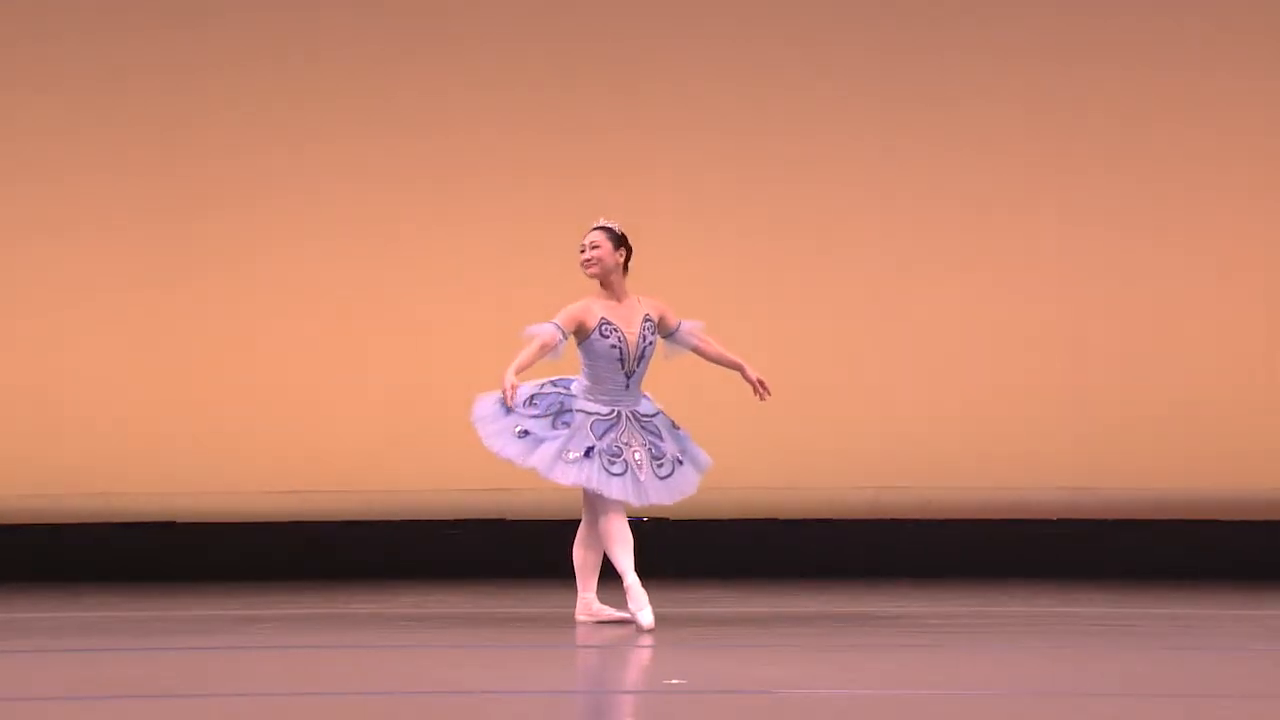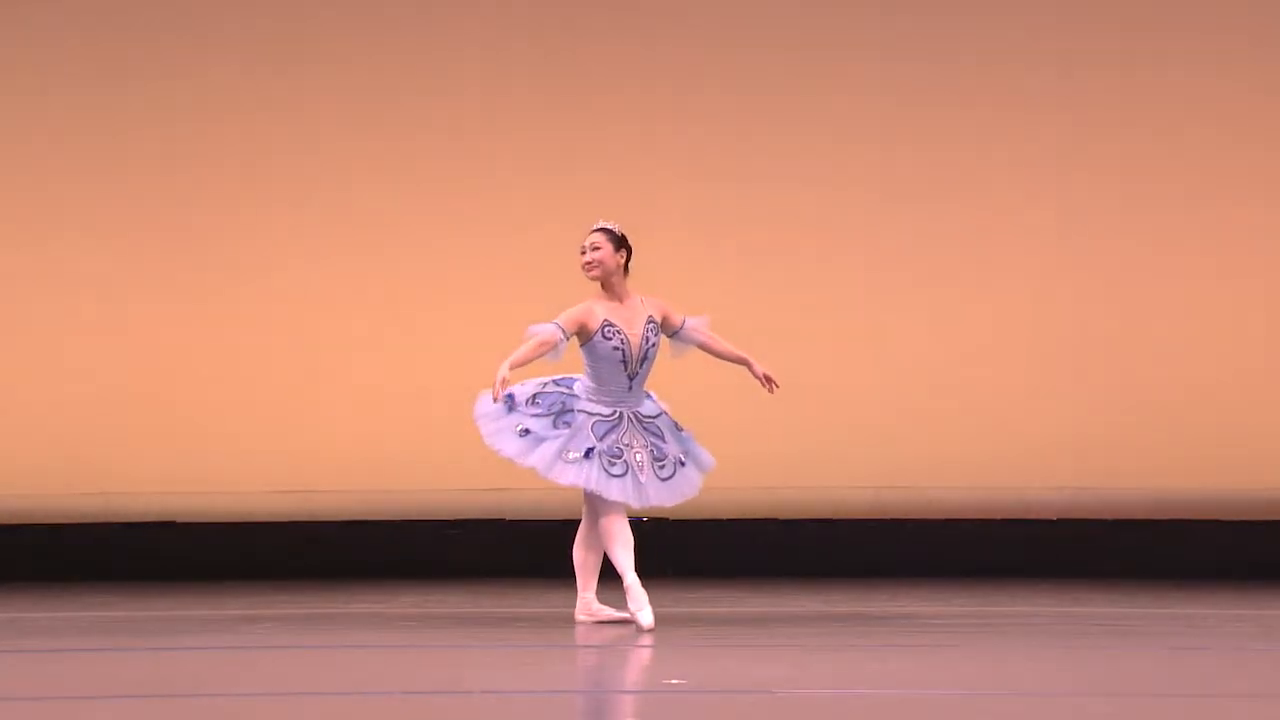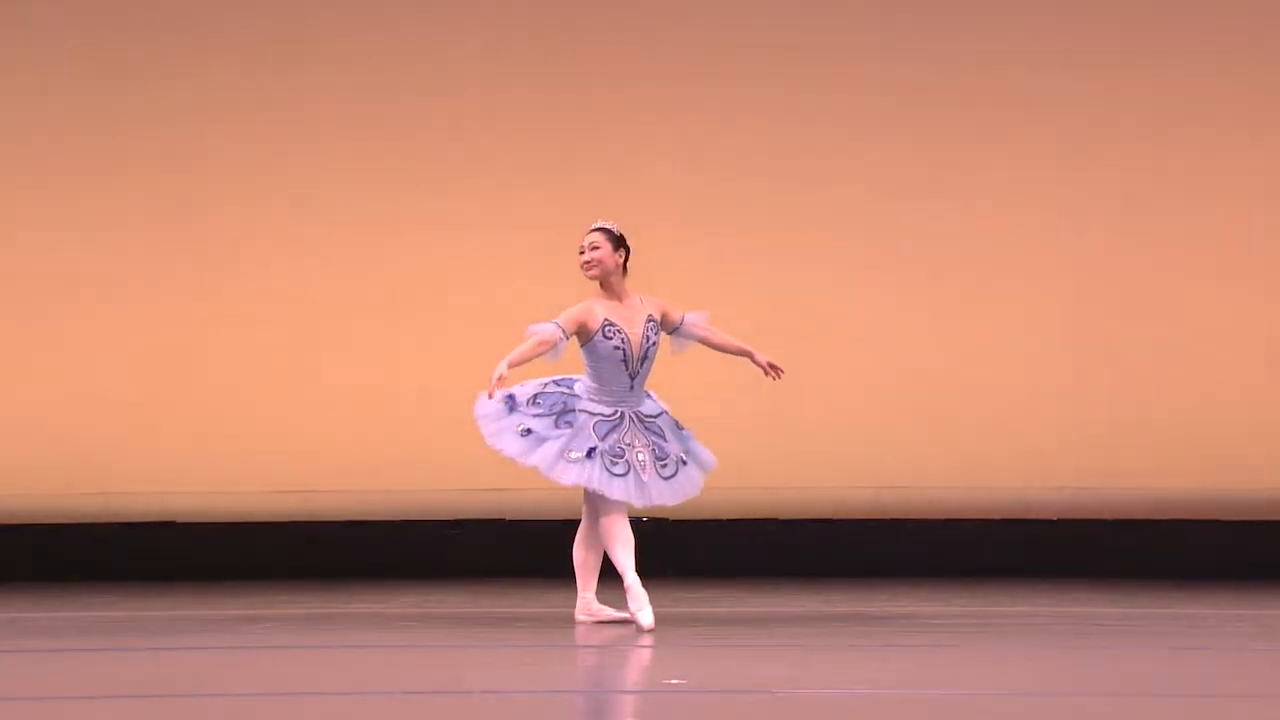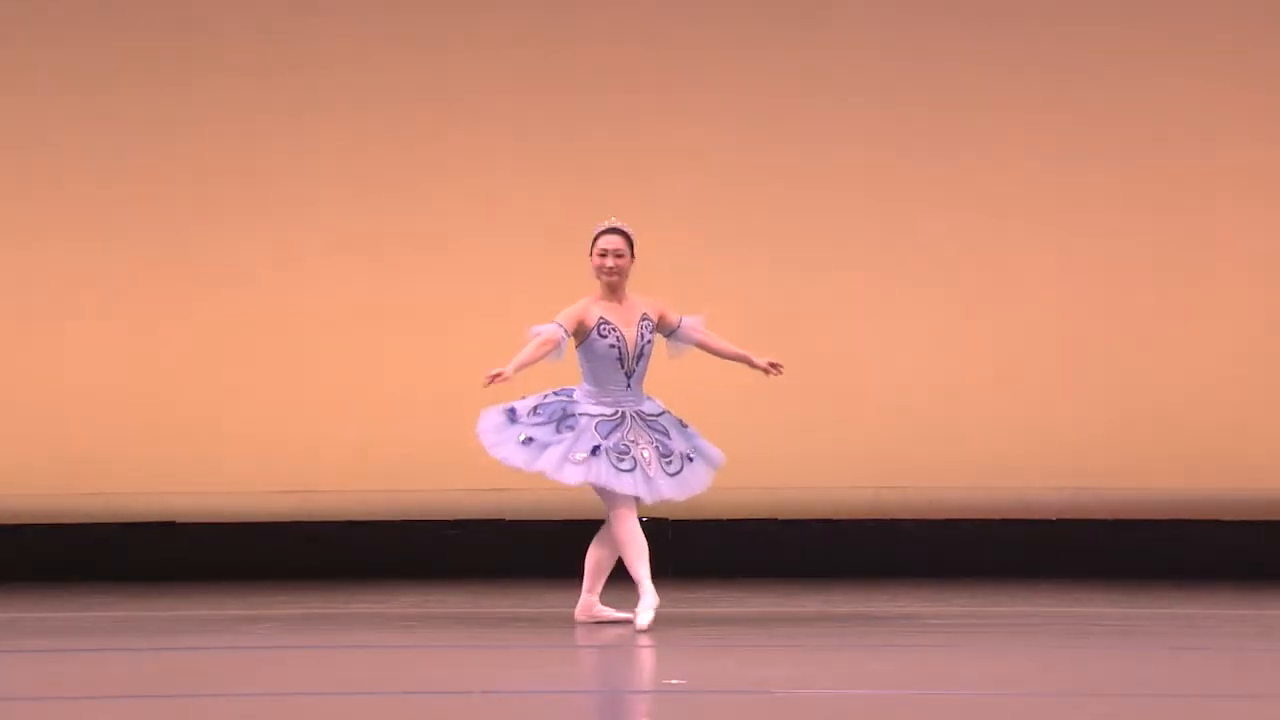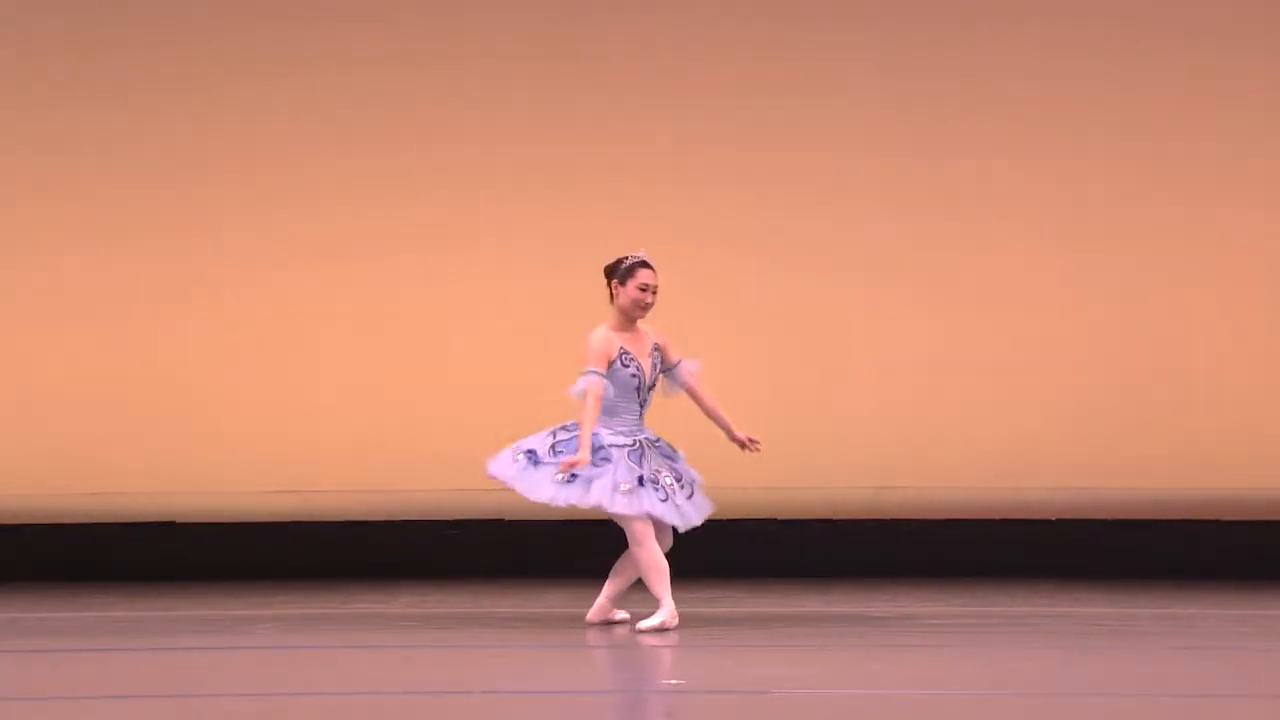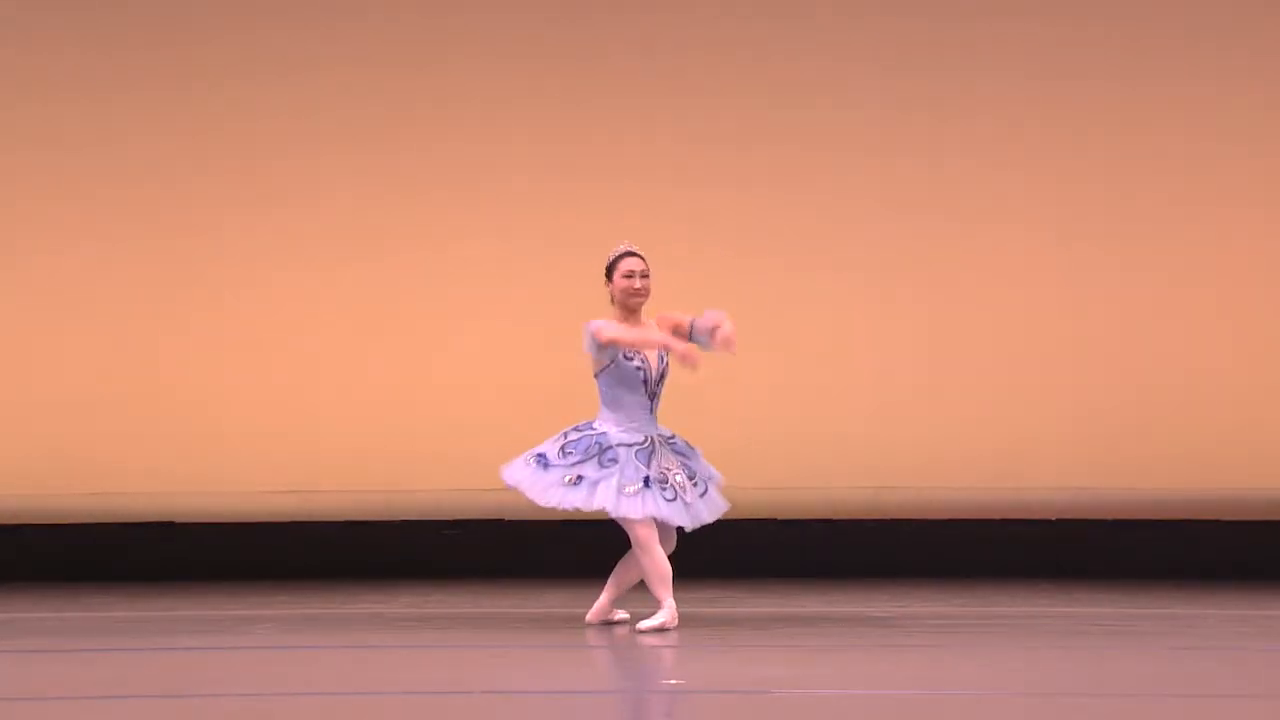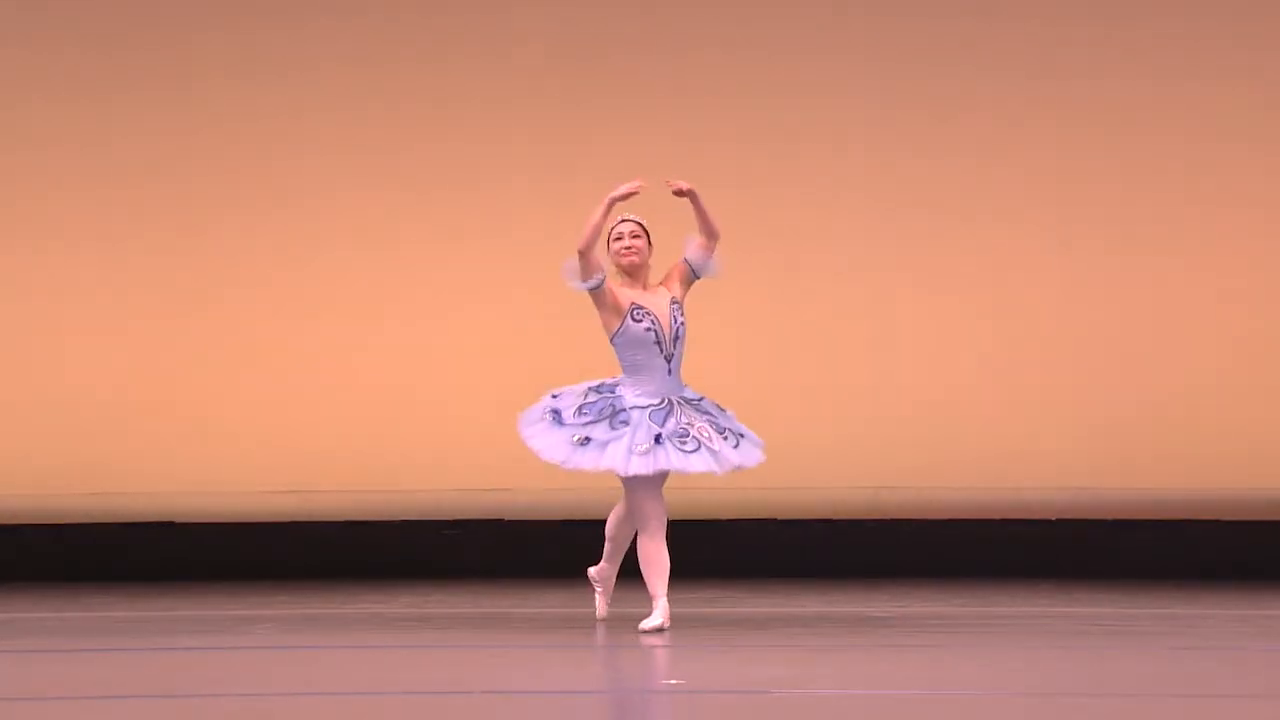
dt=0.4s
person 1, frame 1
left shoulder: (652, 309)
right shoulder: (583, 311)
left elbow: (695, 340)
right elbow: (543, 341)
left wrist: (742, 367)
right wrist: (512, 372)
left hip: (631, 419)
right hip: (590, 417)
left knee: (598, 510)
right knee: (609, 507)
left ankle: (588, 601)
person 1, frame 2
left shoulder: (655, 309)
right shoulder: (586, 313)
left elbow: (700, 336)
right elbow: (544, 339)
left wrist: (749, 362)
right wrist: (507, 366)
left hip: (634, 420)
right hip: (592, 419)
left knee: (599, 511)
right knee: (609, 507)
left ankle: (587, 601)
person 1, frame 3
left shoulder: (653, 307)
right shoulder: (586, 313)
left elbow: (700, 331)
right elbow: (544, 339)
left wrist: (752, 354)
right wrist: (506, 364)
left hip: (635, 420)
right hip: (592, 418)
left knee: (599, 510)
right knee: (609, 508)
left ankle: (587, 601)
person 1, frame 4
left shoulder: (649, 309)
right shoulder: (583, 312)
left elbow: (699, 336)
right elbow: (546, 339)
left wrist: (751, 359)
right wrist: (511, 367)
left hip: (638, 421)
right hip: (593, 421)
left knee: (622, 517)
right knee: (623, 511)
left ankle: (588, 602)
right ankle: (647, 593)
person 1, frame 5
left shoulder: (657, 340)
right shoulder: (600, 340)
left elbow: (692, 386)
right elbow: (592, 397)
left wrist: (732, 430)
right wrist: (585, 450)
left hip: (640, 448)
right hip: (606, 447)
left knee: (660, 538)
right knee: (641, 530)
left ankle: (602, 606)
right ankle: (667, 606)
person 1, frame 6
left shoulder: (665, 327)
right shoulder: (605, 330)
left elbow: (713, 323)
right elbow: (609, 335)
left wrist: (724, 328)
right wrist: (667, 342)
left hip: (653, 446)
right hip: (614, 447)
left knee: (663, 540)
right knee: (645, 534)
left ankle: (602, 607)
right ankle: (668, 606)
person 1, frame 7
left shoulder: (672, 289)
right shoulder: (611, 297)
left elbow: (710, 240)
right elbow: (584, 251)
left wrist: (694, 200)
right wrist: (610, 203)
left hip: (676, 410)
right hip: (634, 412)
left knee: (637, 502)
right knee: (650, 510)
left ankle: (604, 573)
right ankle: (660, 605)
